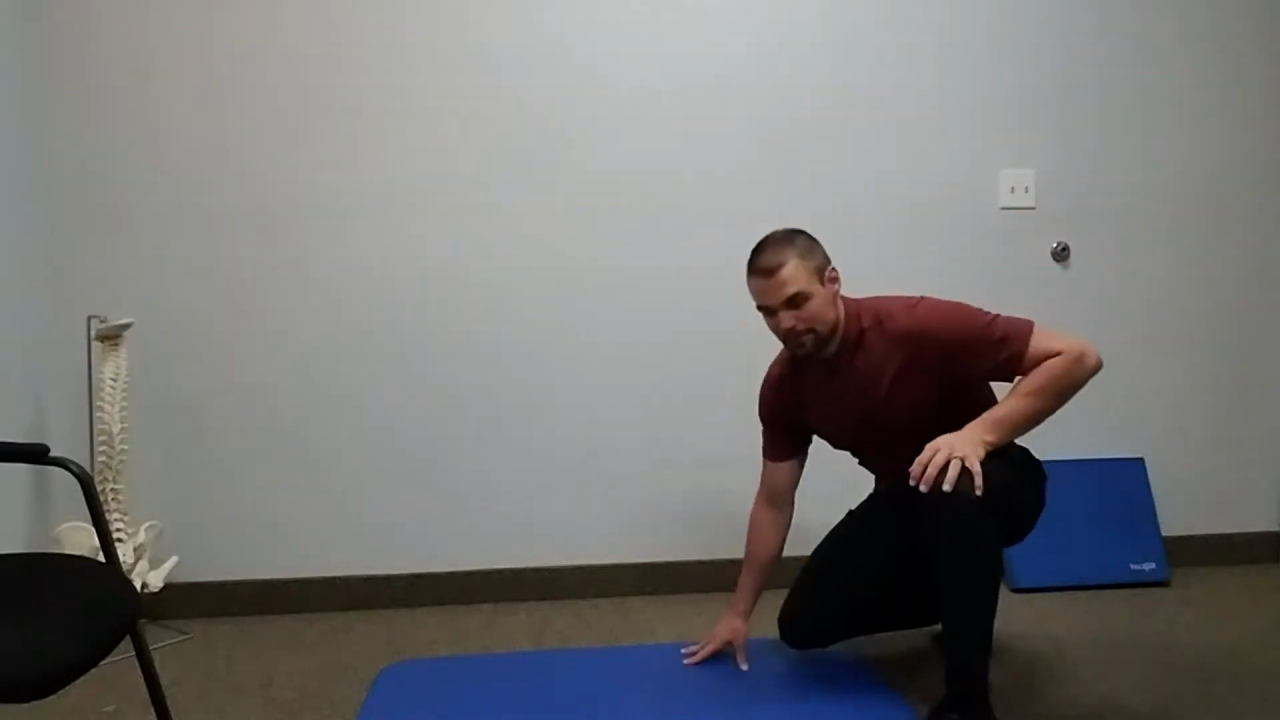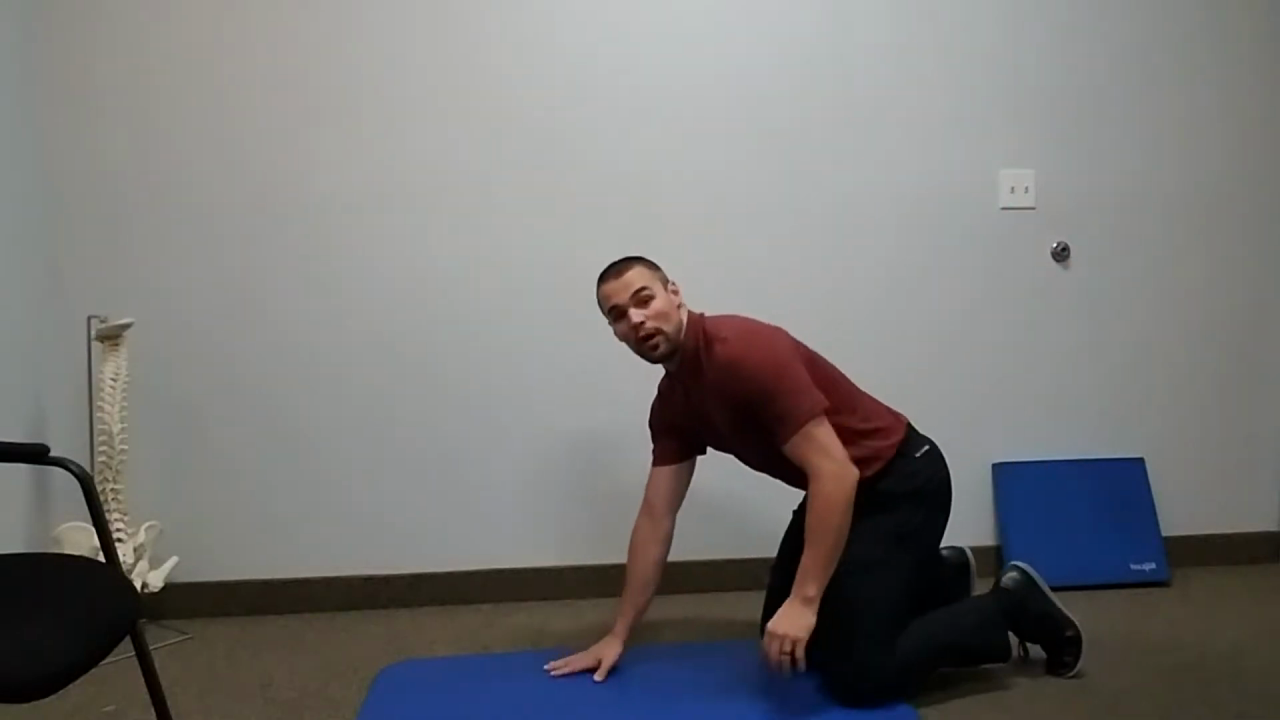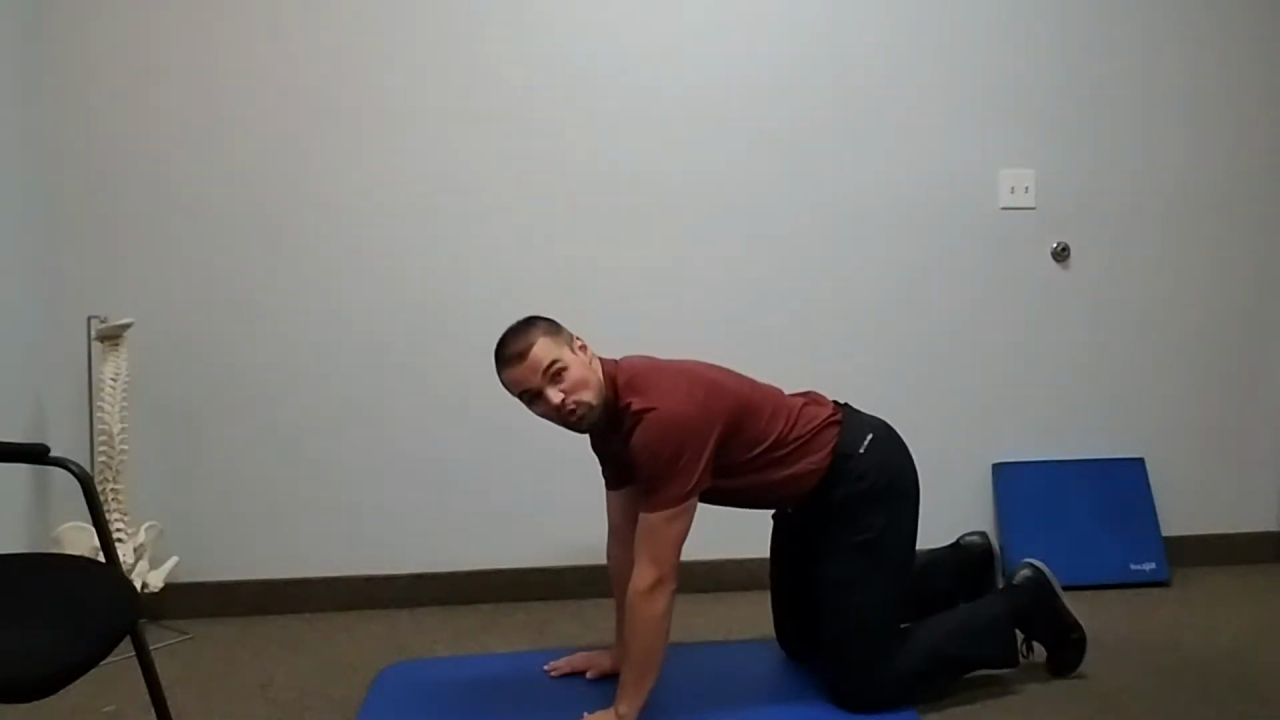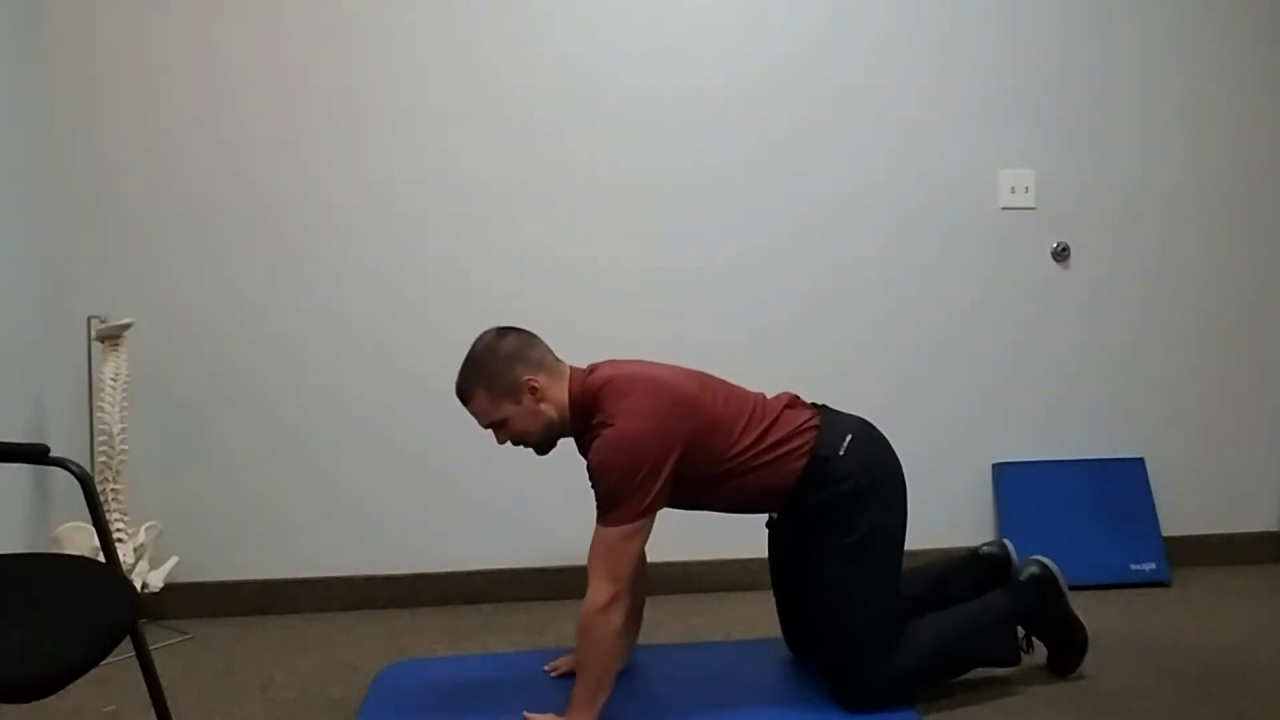
dt=1s
person 1, frame 1
left shoulder: (919, 328)
right shoulder: (784, 387)
left elbow: (1077, 356)
right elbow: (774, 502)
left wrist: (977, 434)
right wrist: (738, 613)
left hip: (995, 480)
right hip: (903, 492)
left knee: (948, 494)
right knee: (805, 622)
right ankle: (957, 599)
person 1, frame 2
left shoulder: (747, 353)
right shoulder: (672, 403)
left elbow: (834, 472)
right elbow: (655, 519)
left wrist: (803, 604)
right wrist: (617, 636)
left hip: (901, 484)
right hip: (836, 493)
left knee: (859, 676)
right knee: (782, 638)
left ankle: (1010, 606)
right ankle: (937, 578)
person 1, frame 3
left shoulder: (663, 416)
right shoulder: (609, 411)
left elbow: (654, 581)
right elbow: (623, 545)
right wrist: (621, 651)
left hip: (864, 475)
right hip: (812, 485)
right knee: (801, 642)
left ankle: (1021, 605)
right ankle: (963, 568)
person 1, frame 4
left shoulder: (626, 430)
right shoulder: (598, 392)
left elbow: (606, 594)
right elbow: (626, 553)
right wrist: (618, 646)
left hip: (847, 479)
right hip: (811, 478)
right knee: (811, 642)
left ankle: (1023, 601)
right ankle: (981, 573)
